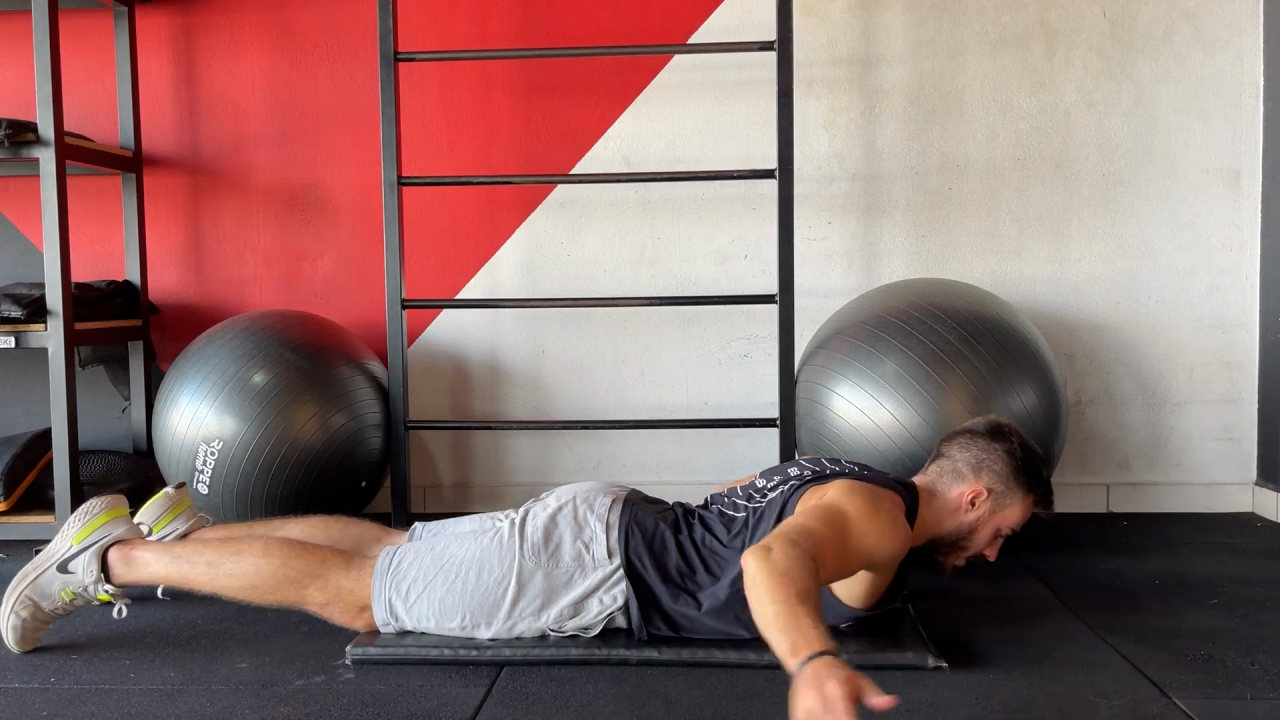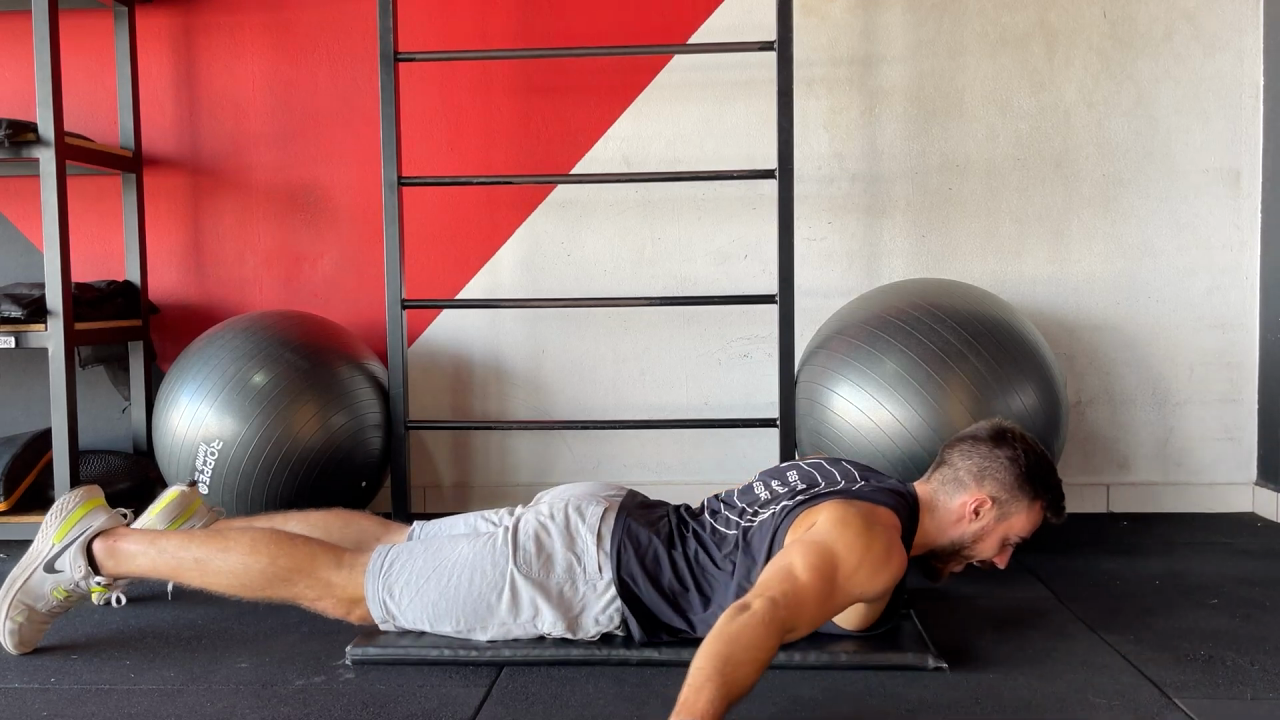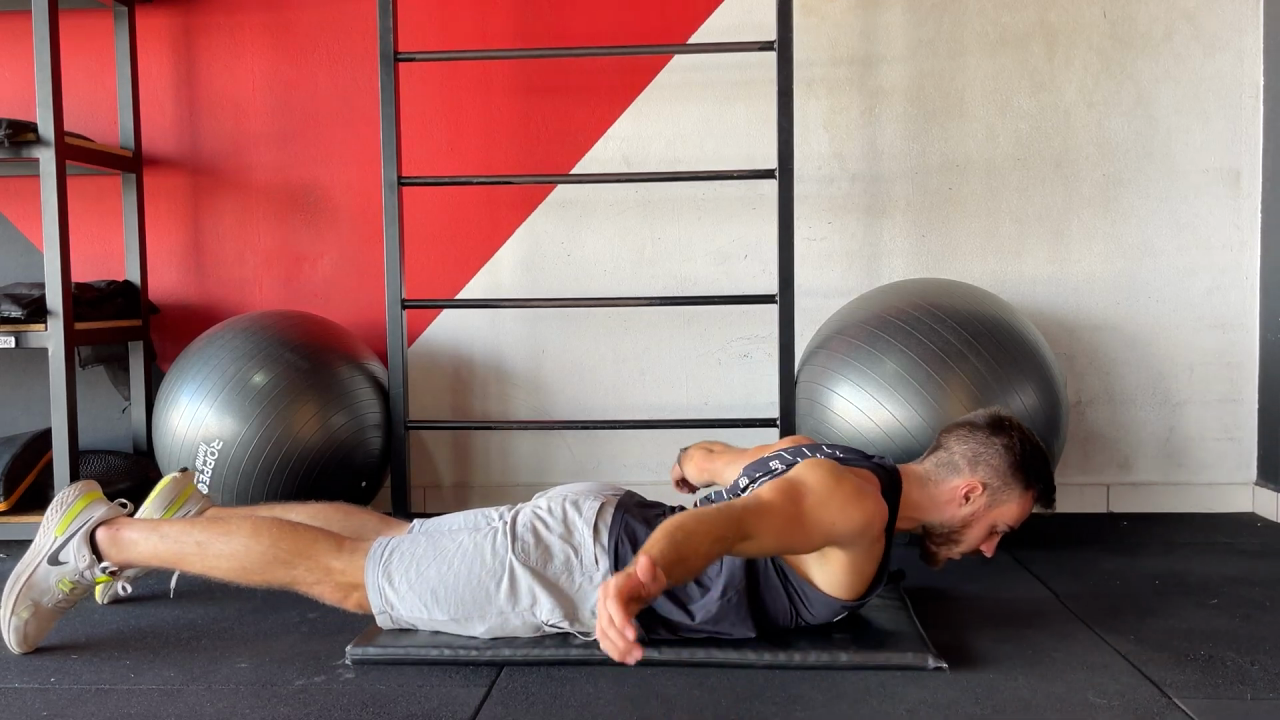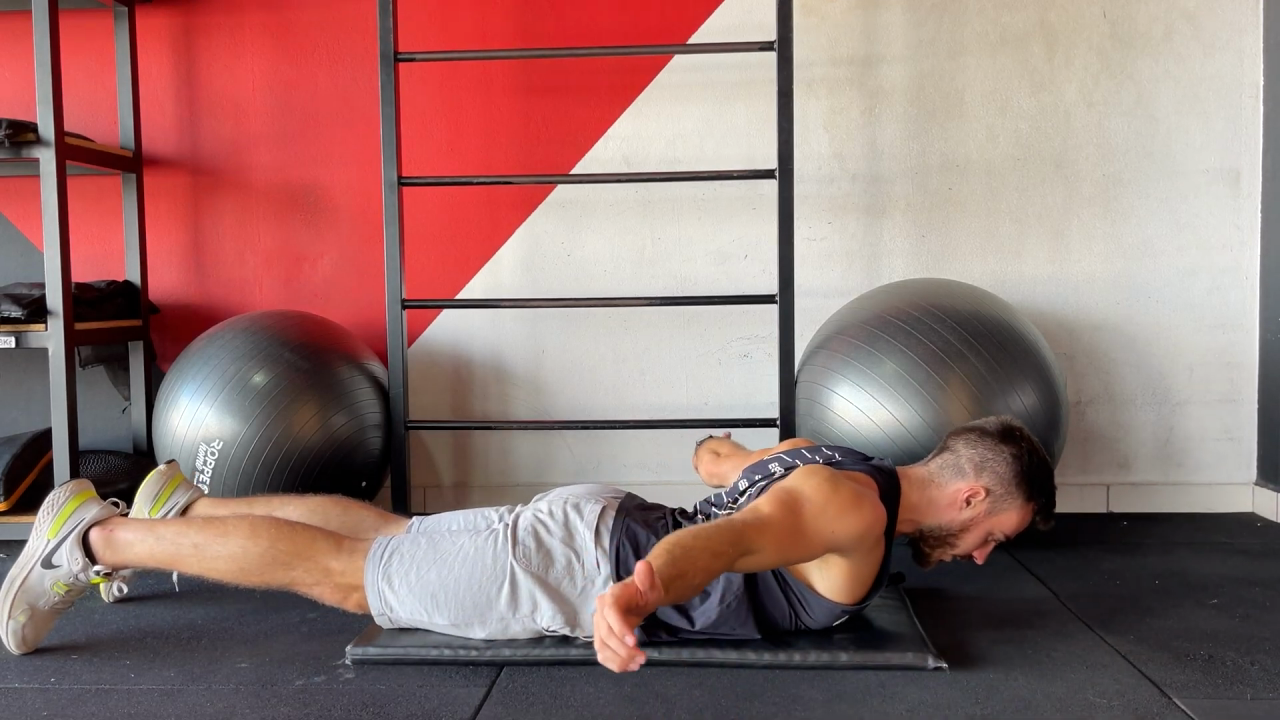
dt=0.4s
person 1, frame 1
left shoulder: (853, 483)
right shoulder: (881, 517)
right elbow: (766, 566)
left hip: (610, 527)
right hip: (596, 563)
left knee: (382, 551)
right knee: (349, 593)
left ankle: (183, 529)
right ankle: (110, 554)
person 1, frame 2
left shoulder: (851, 476)
right shoulder: (872, 545)
right elbow: (752, 622)
left hip: (607, 521)
right hip: (584, 573)
left knee: (387, 544)
right knee: (341, 585)
left ankle: (198, 526)
right ankle: (97, 544)
person 1, frame 3
left shoulder: (826, 459)
right shoulder: (854, 503)
left elbow: (701, 459)
right elbow: (713, 524)
right wrist: (638, 578)
left hip: (600, 531)
right hip: (579, 559)
left knee: (385, 542)
right knee: (345, 574)
left ankle: (186, 514)
right ankle: (99, 536)
person 1, frame 4
left shoulder: (830, 465)
right shoulder: (854, 510)
left elbow: (717, 455)
right elbow: (721, 541)
right wrist: (633, 596)
left hip: (603, 527)
right hip: (584, 555)
left knee: (387, 532)
right knee: (343, 572)
left ankle: (187, 510)
right ankle: (92, 536)
